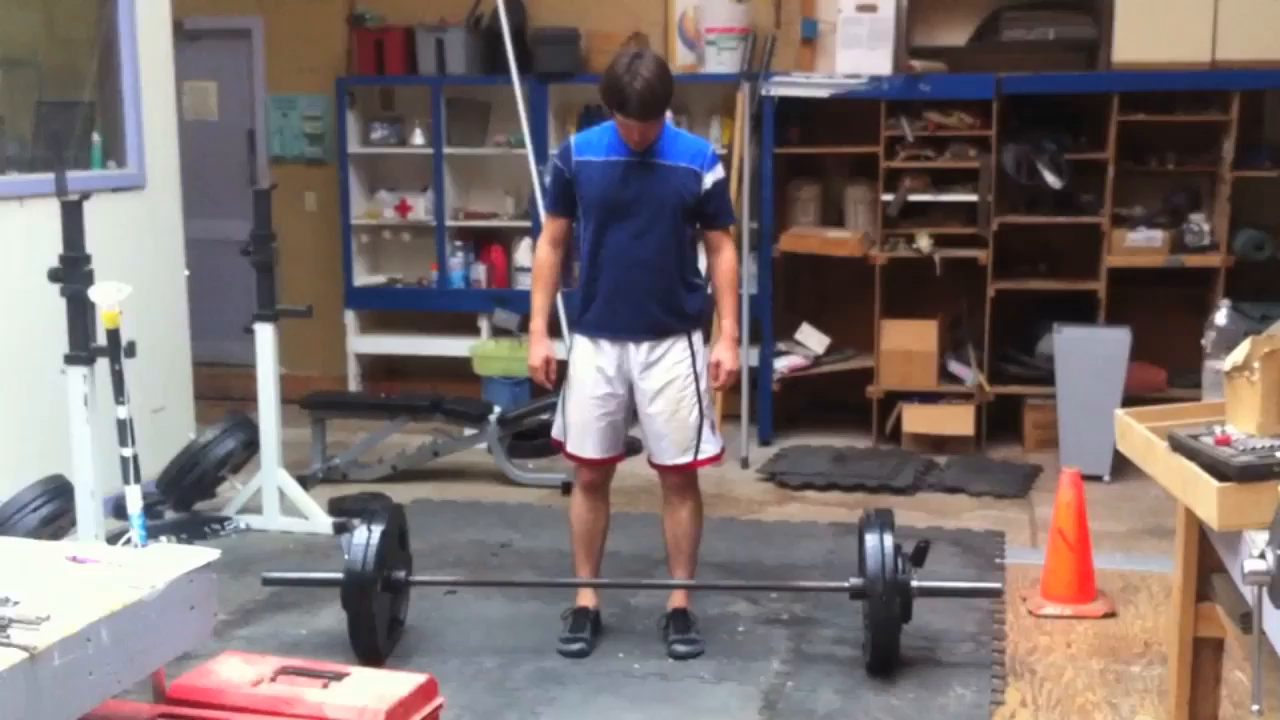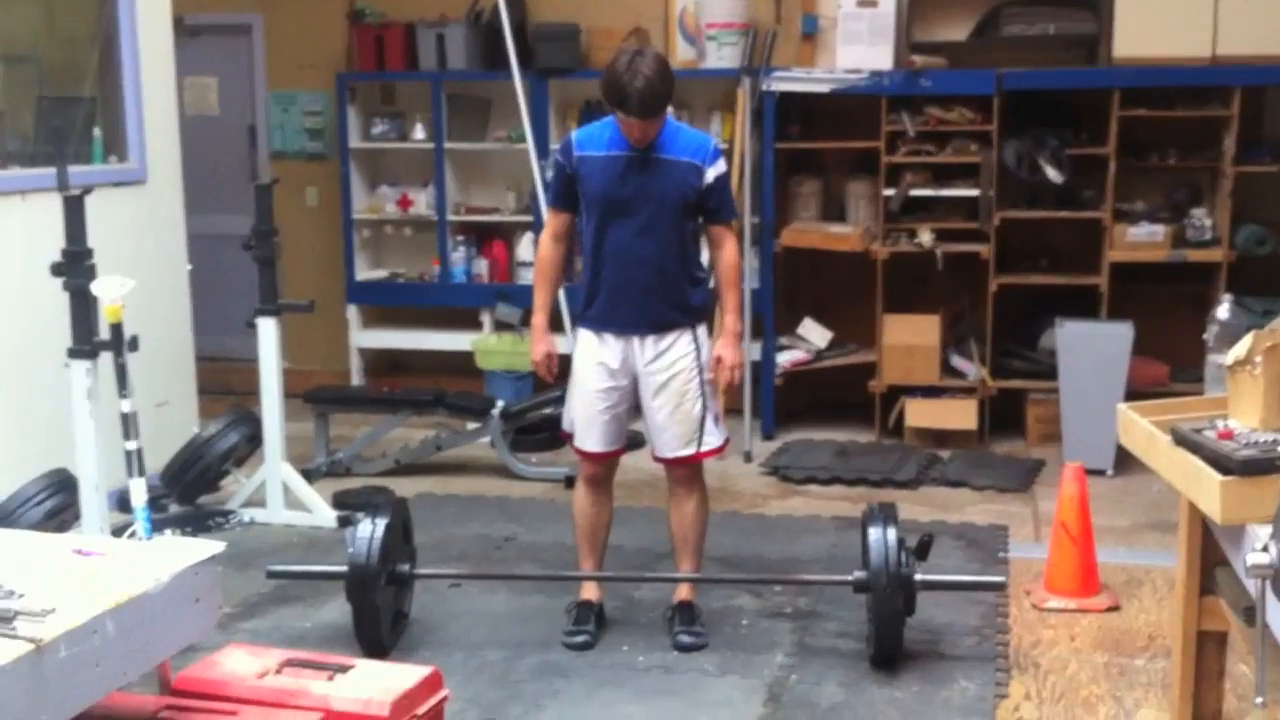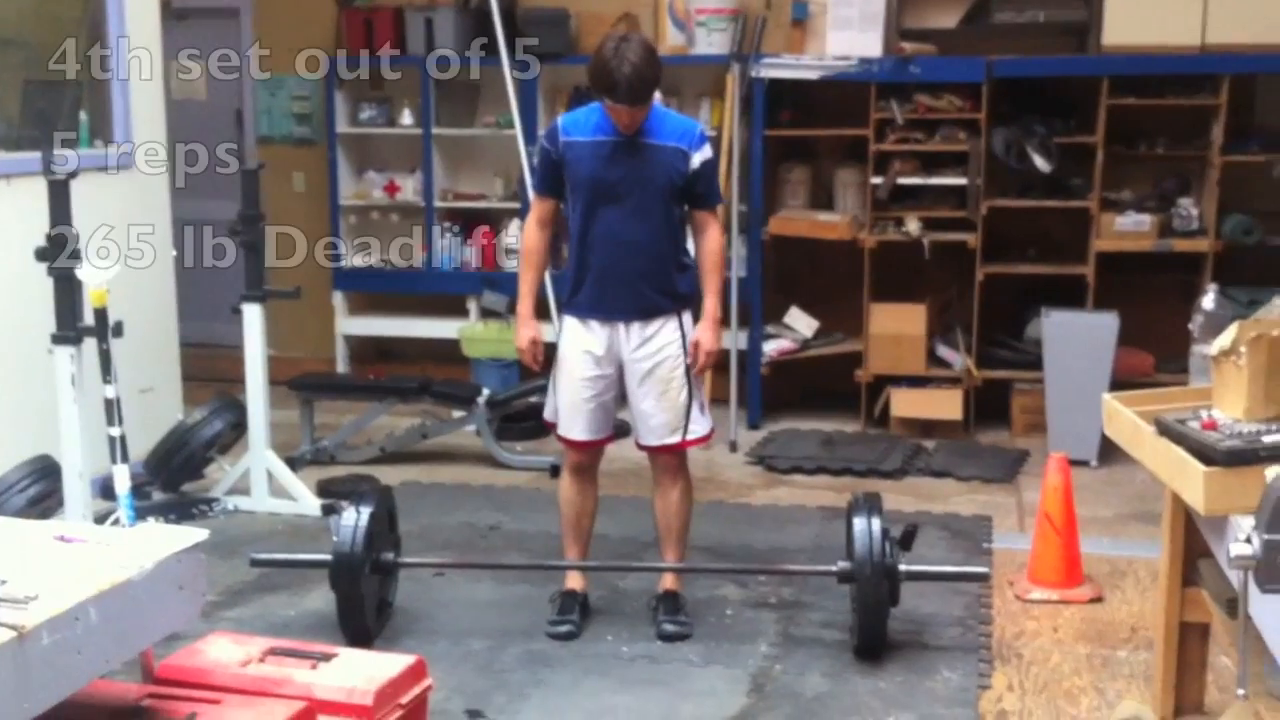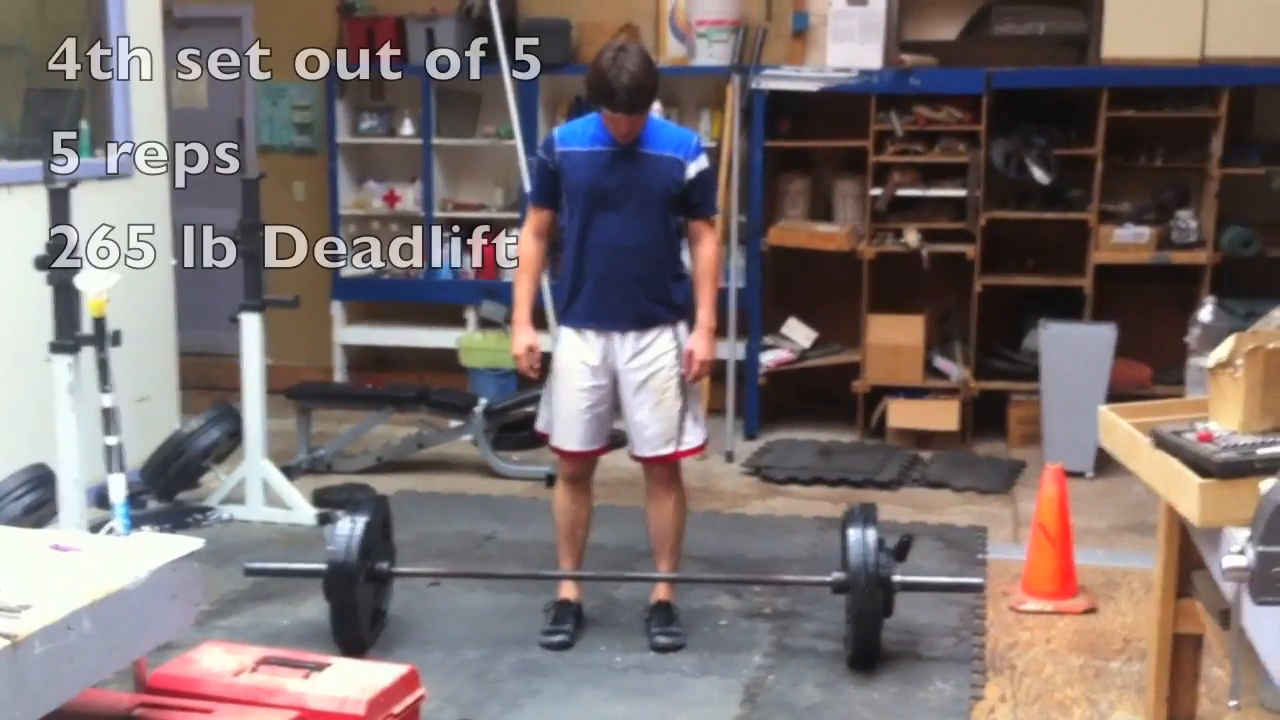
dt=0.2s
person 1, frame 1
left shoulder: (698, 160)
right shoulder: (576, 154)
left elbow: (721, 250)
right elbow: (552, 244)
left wrist: (728, 336)
right wrist: (538, 330)
left hip: (673, 340)
right hip: (595, 338)
left knee: (679, 474)
right knee: (589, 473)
left ankle: (679, 604)
right ankle: (585, 602)
person 1, frame 2
left shoulder: (701, 155)
right shoulder: (577, 150)
left elbow: (724, 245)
right elbow: (554, 238)
left wrist: (730, 333)
right wrist: (540, 324)
left hip: (677, 334)
right hip: (599, 332)
left knee: (684, 466)
right knee: (593, 466)
left ankle: (685, 597)
right ankle: (589, 594)
person 1, frame 3
left shoulder: (688, 139)
right shoulder: (564, 135)
left elbow: (708, 230)
right elbow: (539, 223)
left wrist: (710, 317)
right wrist: (526, 311)
left hip: (663, 320)
right hip: (584, 319)
left knee: (669, 455)
right knee: (578, 455)
left ankle: (670, 585)
right ankle: (574, 583)
person 1, frame 4
left shoulder: (684, 150)
right shoulder: (561, 145)
left elbow: (703, 239)
right elbow: (535, 233)
left wrist: (704, 326)
right wrist: (522, 320)
left hip: (658, 331)
right hip: (580, 330)
left knee: (663, 465)
right knee: (572, 465)
left ankle: (664, 596)
right ankle: (567, 594)
